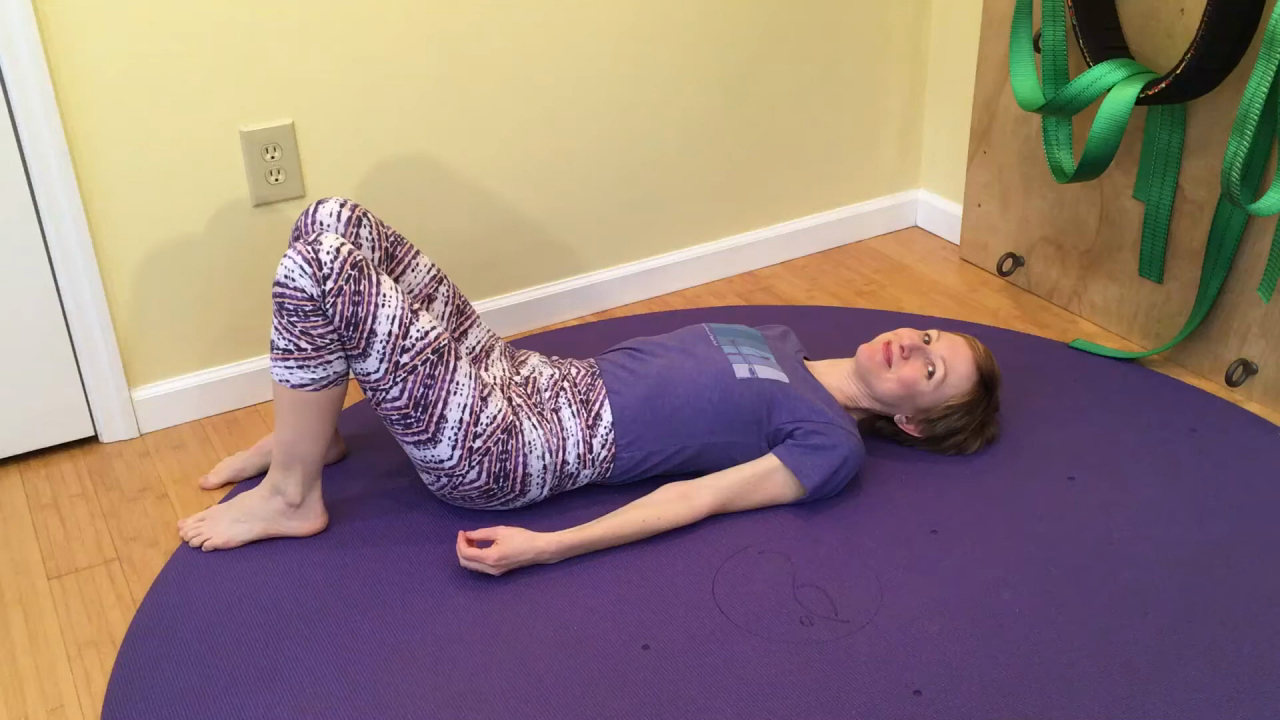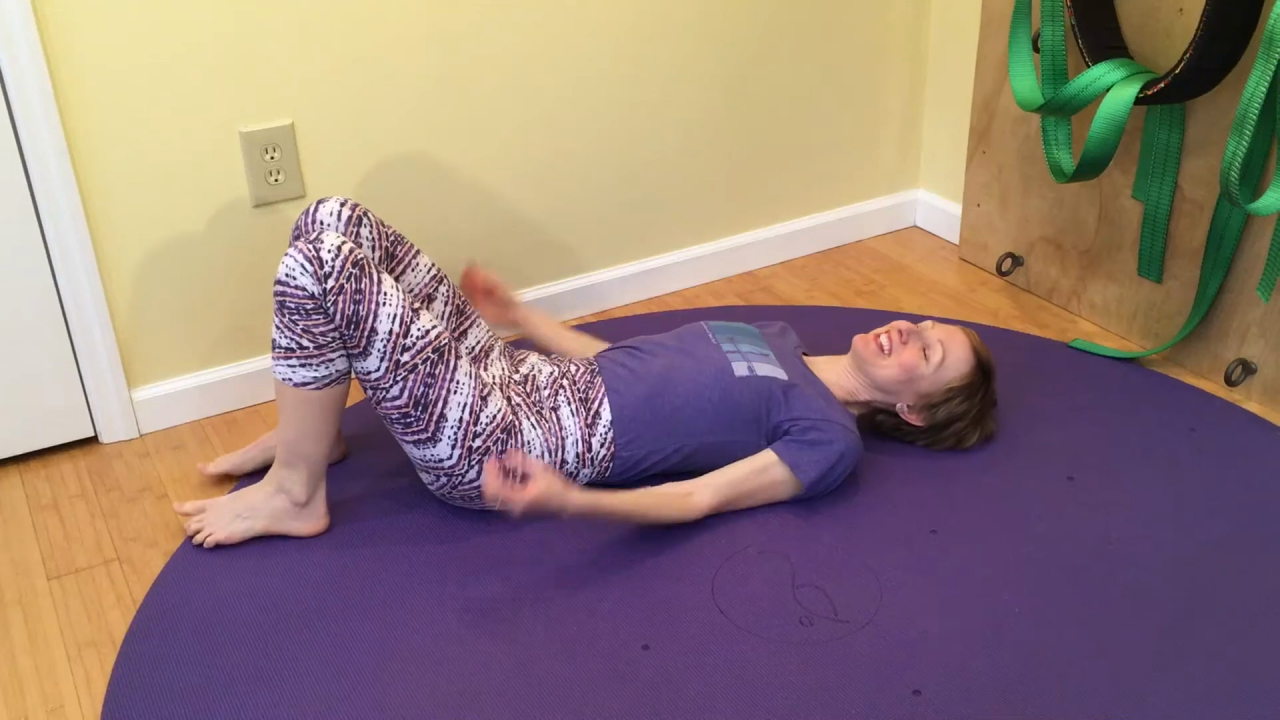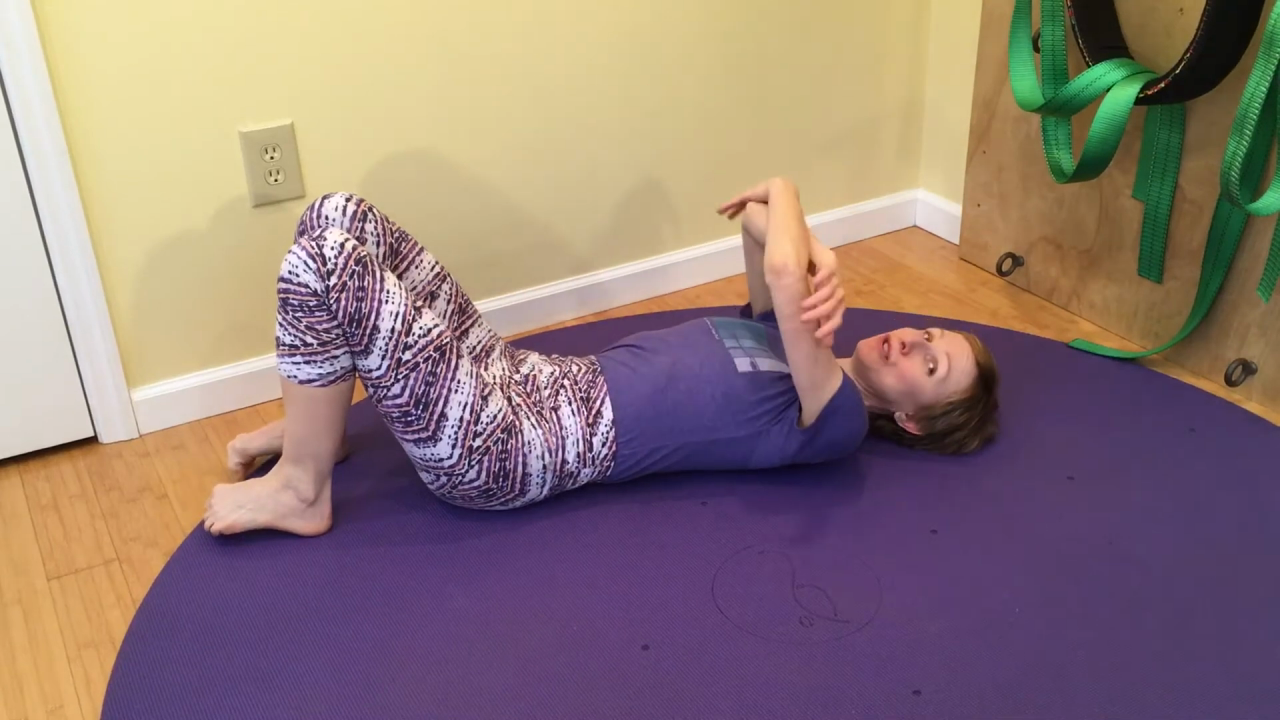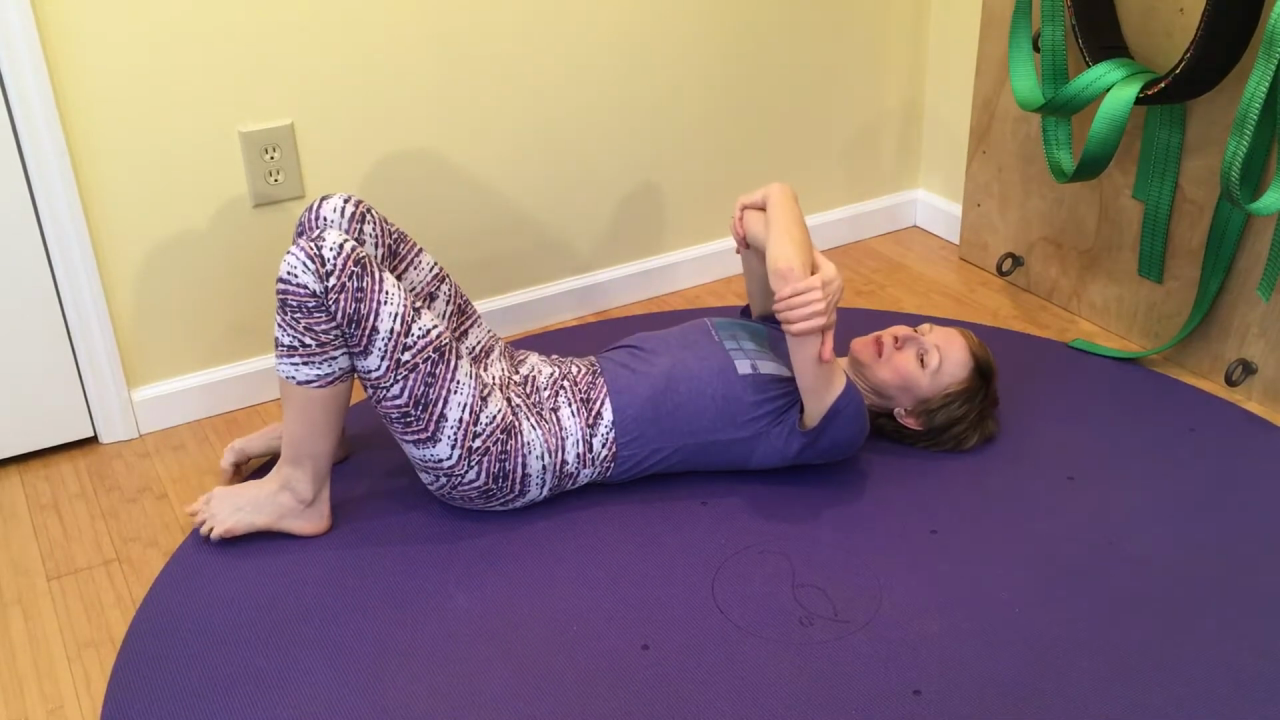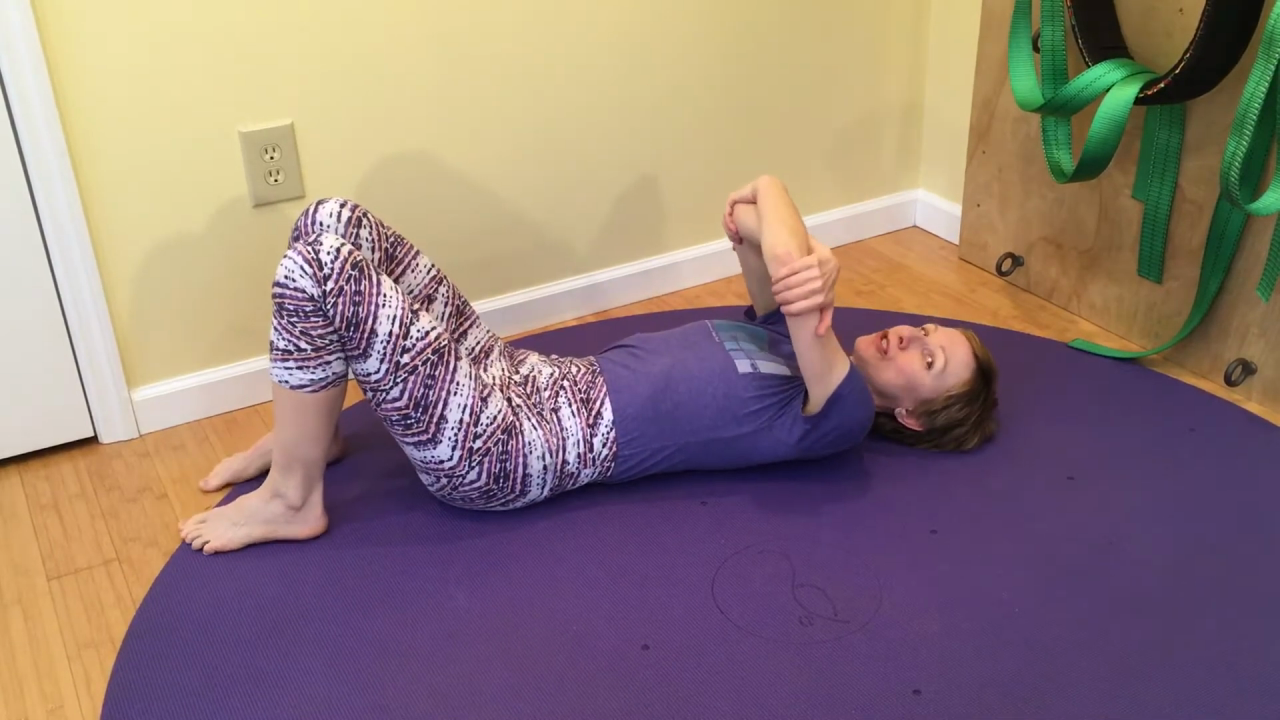
dt=1s
person 1, frame 1
left shoulder: (832, 447)
right shoulder: (783, 342)
left elbow: (696, 496)
left wrist: (542, 547)
left hip: (506, 451)
right hip: (535, 381)
left knee: (317, 265)
right knee: (334, 221)
left ankle: (290, 498)
right ankle: (308, 434)
person 1, frame 2
left shoulder: (829, 443)
right shoulder: (782, 340)
left elbow: (693, 499)
left wrist: (568, 498)
right wrist: (519, 318)
left hip: (496, 440)
right hip: (524, 381)
left knee: (320, 262)
right knee: (335, 220)
left ankle: (293, 497)
right ankle: (305, 432)
person 1, frame 3
left shoulder: (836, 420)
right shoulder: (795, 337)
left elbow: (784, 268)
right elbow: (760, 230)
left wrist: (783, 194)
right wrist: (823, 265)
left hip: (507, 449)
right hip: (532, 382)
left knee: (324, 259)
right knee: (341, 218)
left ankle: (300, 491)
right ankle: (313, 424)
person 1, frame 4
left shoulder: (837, 423)
right shoulder: (796, 339)
left elbow: (789, 250)
right elbow: (769, 253)
left wrist: (793, 235)
right wrist: (819, 276)
left hip: (506, 450)
right hip: (531, 382)
left knee: (321, 263)
right knee: (338, 217)
left ankle: (298, 492)
right ankle: (310, 423)
person 1, frame 5
left shoulder: (842, 414)
right shoulder: (797, 341)
left elbow: (793, 263)
right elbow: (750, 221)
right wrist: (810, 260)
left hip: (507, 449)
right hip: (528, 380)
left knee: (317, 268)
right knee: (333, 220)
left ankle: (292, 499)
right ankle: (308, 432)
